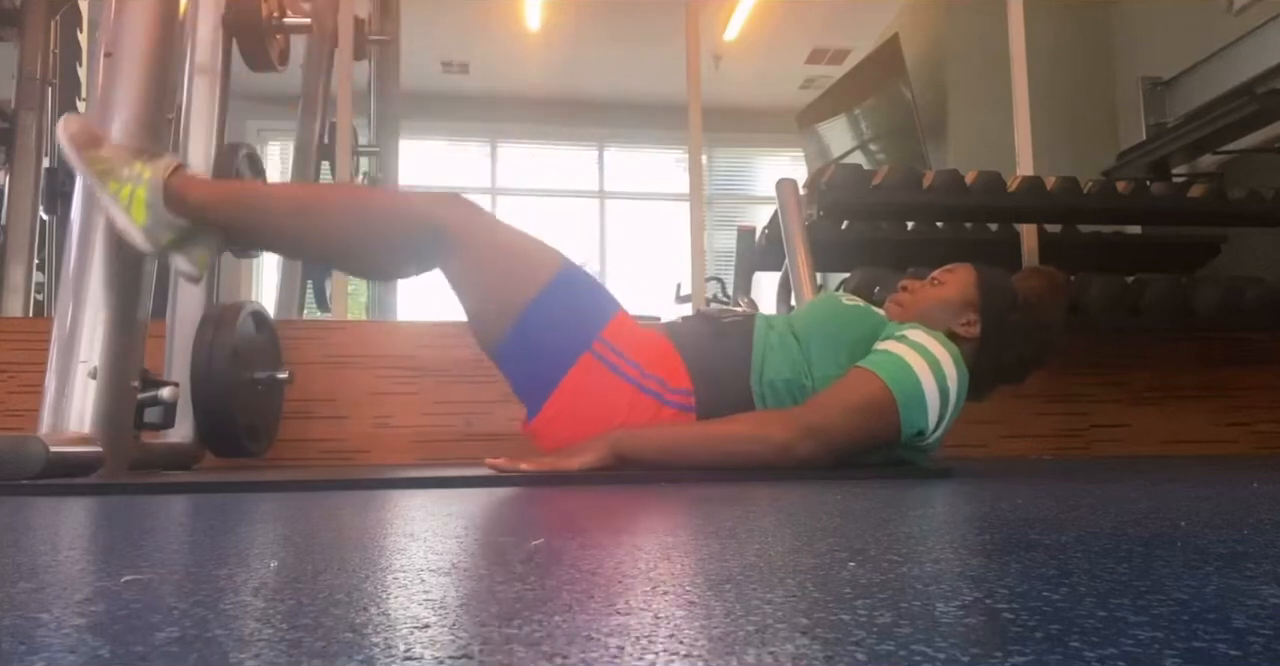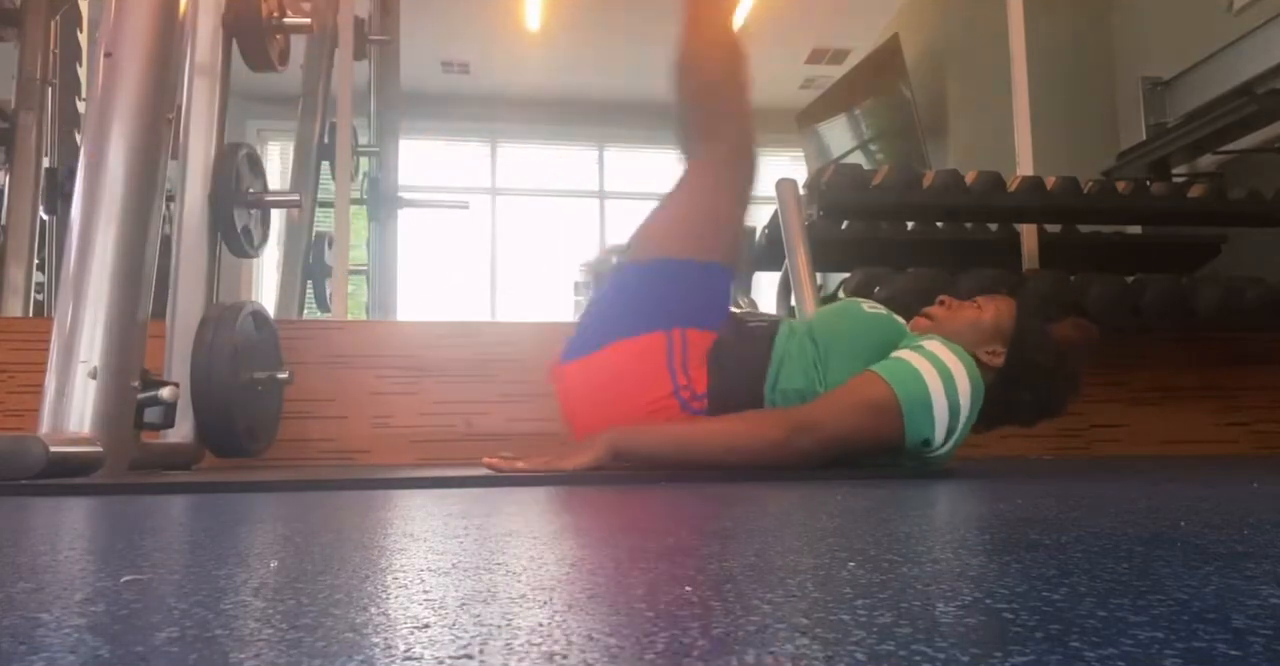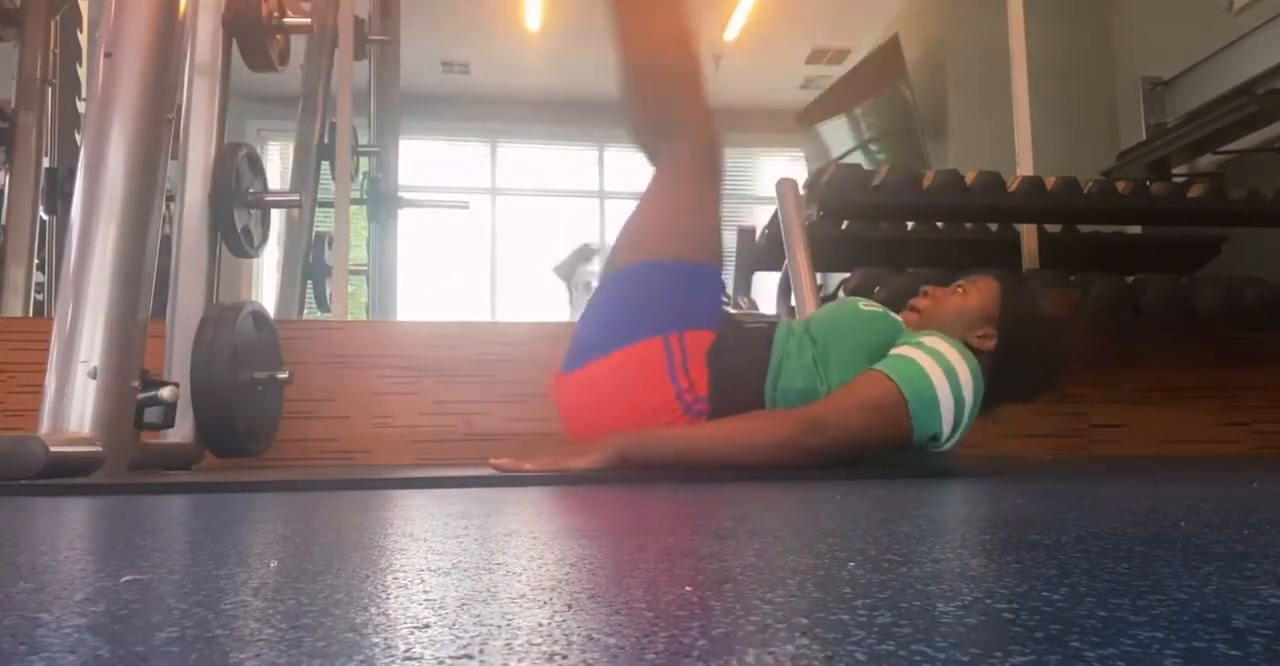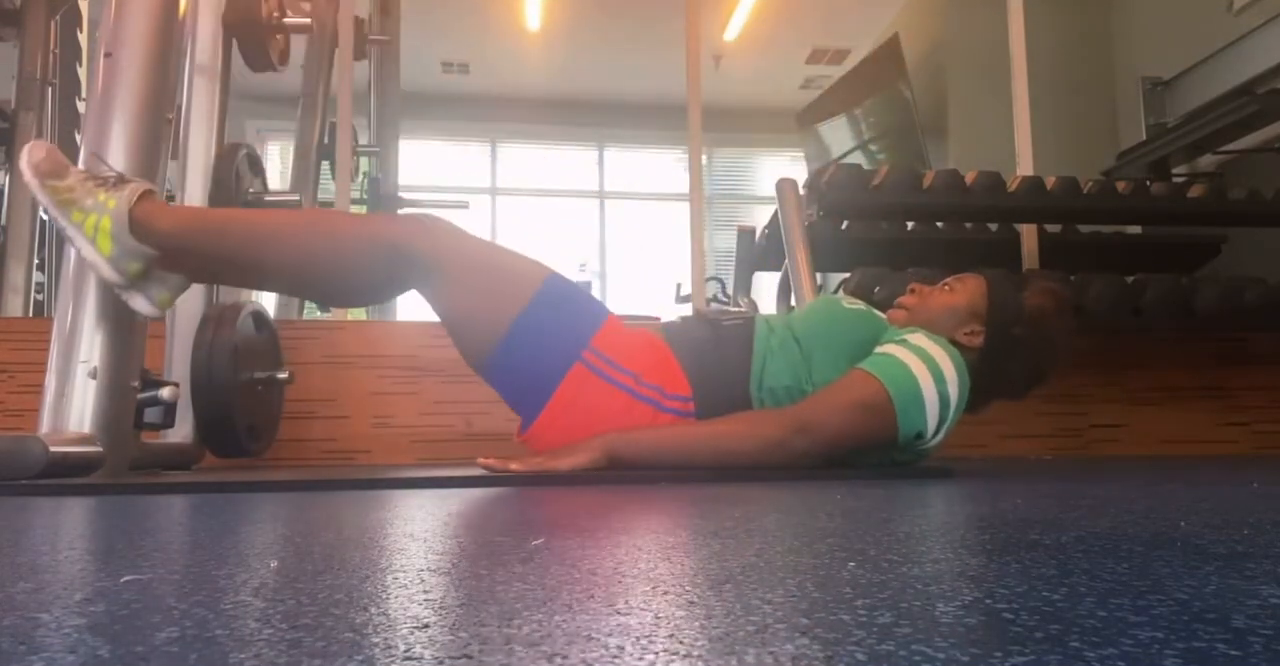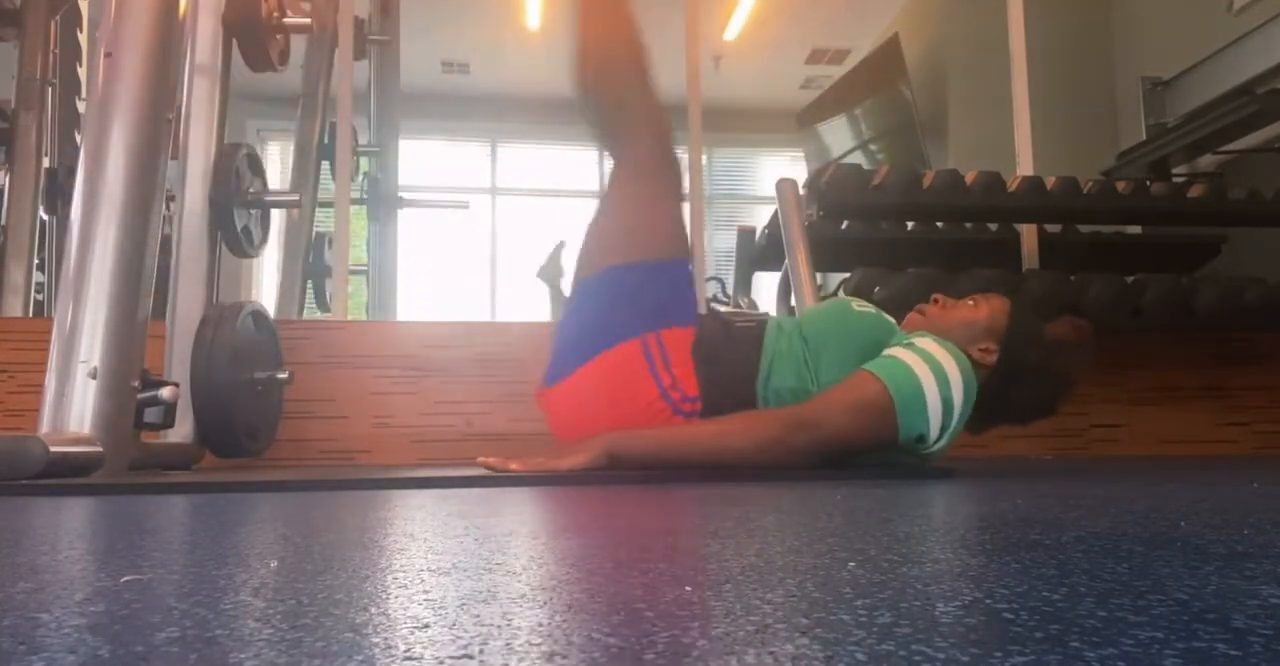
dt=1s
person 1, frame 1
left shoulder: (927, 363)
right shoulder: (896, 351)
left elbow: (802, 435)
left wrist: (609, 446)
left hip: (645, 397)
right hip: (659, 376)
left knee: (445, 218)
right knee: (448, 226)
left ankle: (176, 198)
right ankle: (192, 207)
person 1, frame 2
left shoulder: (946, 374)
right shoulder: (929, 362)
left elbow: (804, 434)
left wrist: (612, 443)
left hip: (648, 375)
right hip: (668, 372)
left knee: (720, 147)
person 1, frame 3
left shoulder: (941, 369)
right shoulder: (921, 349)
left elbow: (810, 433)
left wrist: (616, 447)
left hip: (649, 391)
right hip: (664, 387)
left knee: (690, 153)
person 1, frame 4
left shoulder: (929, 369)
right shoulder: (897, 347)
left elbow: (796, 434)
left wrist: (603, 448)
left hip: (640, 399)
right hip: (648, 379)
left knee: (422, 238)
right knee: (429, 246)
left ankle: (142, 224)
right ankle: (157, 240)
person 1, frame 5
left shoulder: (937, 370)
right shoulder: (915, 356)
left elbow: (801, 430)
left wrist: (608, 445)
left hip: (643, 393)
right hip: (663, 385)
left knee: (642, 155)
